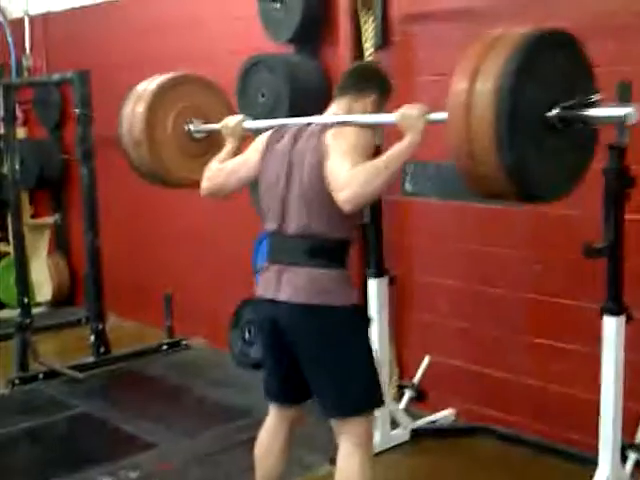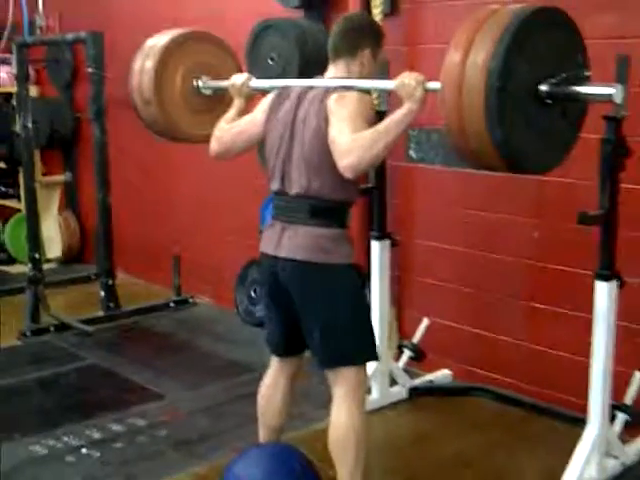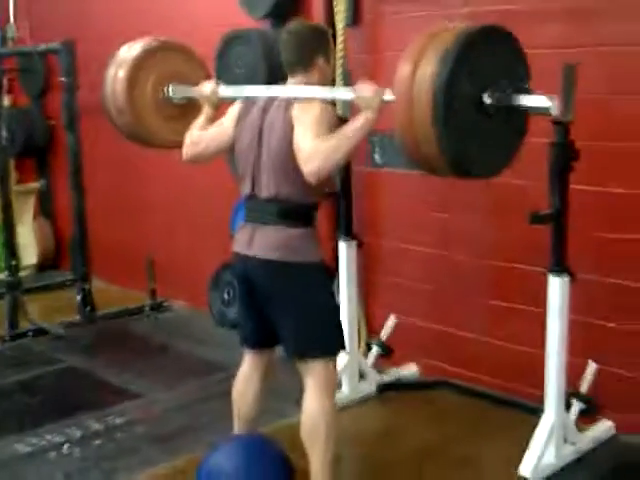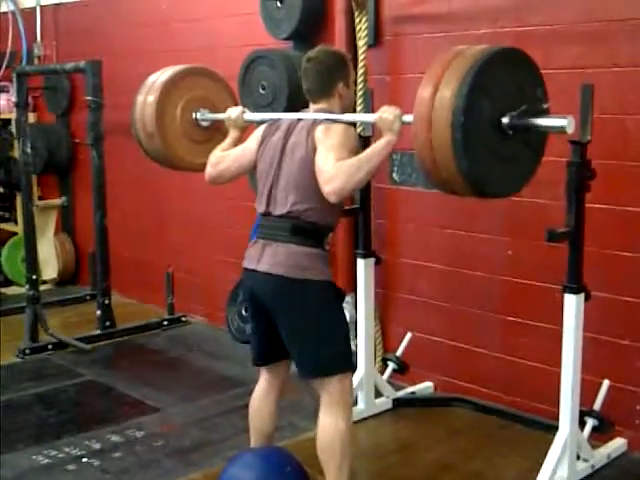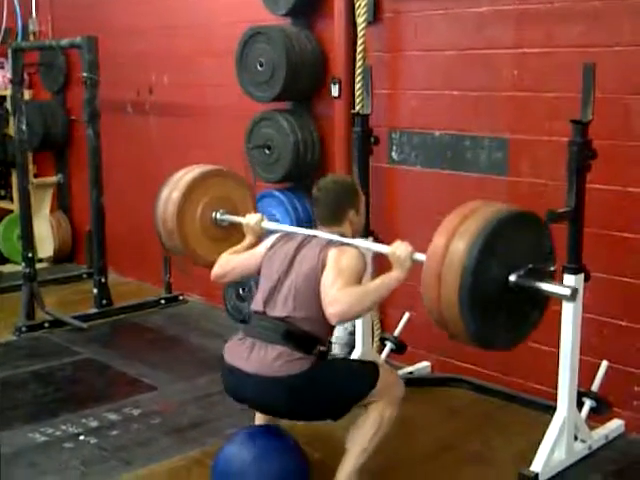
dt=1s
person 1, frame 1
left shoulder: (273, 137)
right shoulder: (348, 135)
left elbow: (211, 184)
right elbow: (349, 195)
left wrist: (230, 141)
right wrist: (409, 140)
left hip: (272, 292)
right hip: (322, 297)
left knee: (281, 411)
right knee: (354, 432)
person 1, frame 2
left shoulder: (279, 97)
right shoulder: (349, 99)
left elbow: (219, 145)
right elbow: (351, 160)
left wrist: (239, 99)
right wrist: (408, 108)
left hip: (275, 246)
right hip: (321, 253)
left knee: (282, 363)
right knee: (349, 384)
person 1, frame 3
left shoulder: (246, 105)
right shoulder: (312, 107)
left elbow: (191, 149)
right elbow: (314, 164)
left wrist: (207, 106)
right wrist: (366, 115)
left hip: (249, 247)
right hip: (291, 252)
left knee: (255, 355)
right knee: (320, 374)
person 1, frame 4
left shoulder: (270, 128)
right shoulder: (334, 130)
left elbow: (213, 171)
right elbow: (334, 185)
left wrist: (233, 130)
right wrist: (387, 138)
left hip: (257, 266)
right hip: (299, 272)
left knee: (271, 376)
right knee: (335, 396)
person 1, frame 5
left shoulder: (280, 239)
right shoulder: (345, 255)
left elbow: (219, 272)
right elbow: (337, 309)
left wrist: (250, 237)
right wrist: (397, 273)
left hip: (234, 370)
right hip: (277, 380)
right knee: (391, 388)
